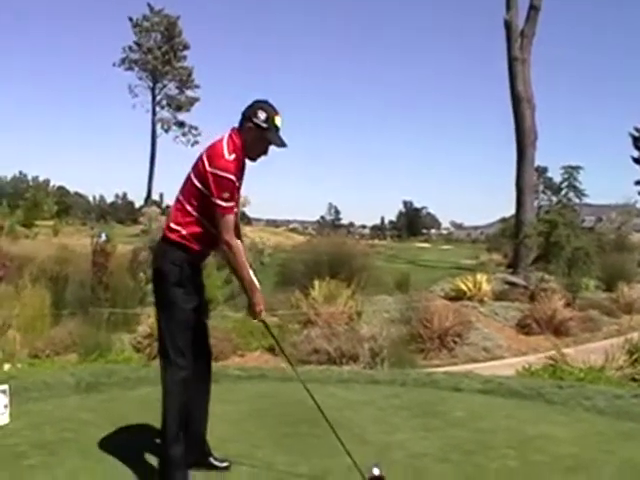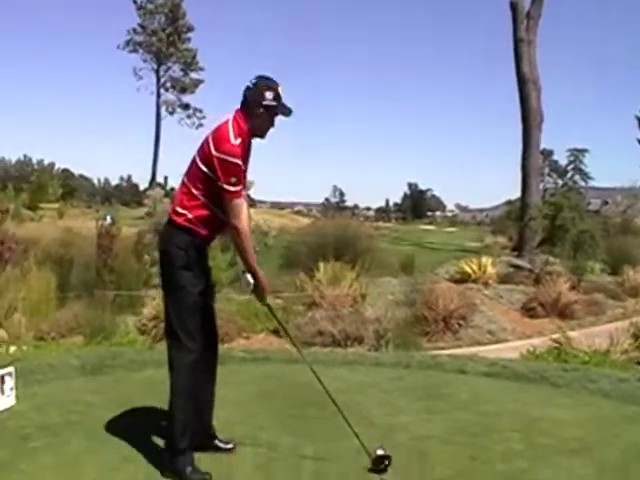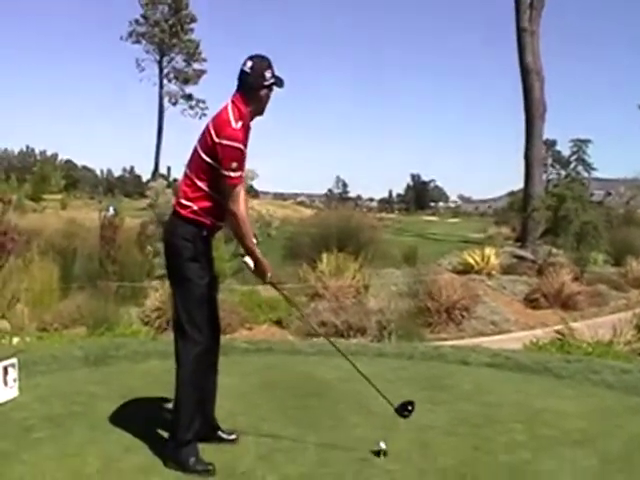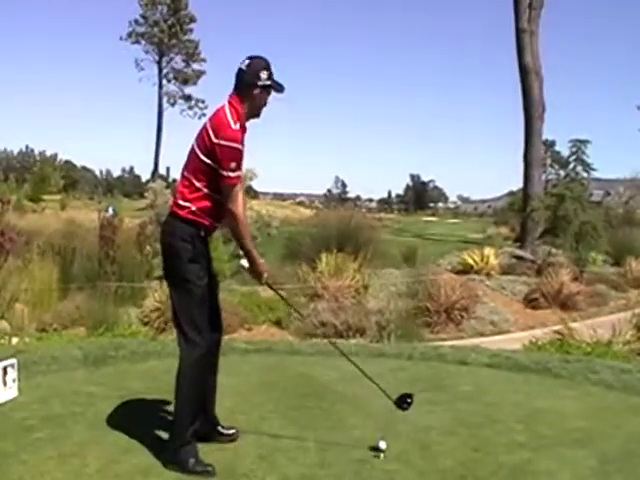
dt=0.3s
person 1, frame 1
left shoulder: (235, 157)
right shoulder: (223, 161)
left elbow: (231, 227)
right elbow: (226, 240)
left wrist: (250, 275)
right wrist: (251, 292)
left hip: (189, 263)
right hip: (175, 263)
left knee: (200, 360)
right knee: (179, 365)
left ankle: (195, 448)
person 1, frame 2
left shoulder: (239, 137)
right shoulder: (229, 144)
left elbow: (238, 205)
right elbow: (234, 222)
left wrist: (252, 263)
right wrist: (257, 275)
left hip: (195, 246)
right hip: (182, 245)
left knee: (207, 344)
right knee: (187, 348)
left ankle: (200, 431)
person 1, frame 3
left shoulder: (235, 121)
right shoulder: (231, 130)
left elbow: (236, 193)
right elbow: (233, 207)
left wrist: (252, 246)
right wrist: (257, 258)
left hip: (197, 236)
right hip: (188, 237)
left knee: (209, 335)
right knee: (194, 340)
left ankle: (203, 423)
right ankle: (181, 445)
person 1, frame 4
left shoulder: (229, 120)
right shoulder: (229, 130)
left elbow: (232, 196)
right elbow: (232, 207)
left wrist: (246, 250)
right wrist: (253, 257)
left hip: (195, 237)
right hip: (185, 237)
left knee: (211, 332)
right knee: (196, 340)
left ankle: (204, 421)
right ankle: (180, 445)
